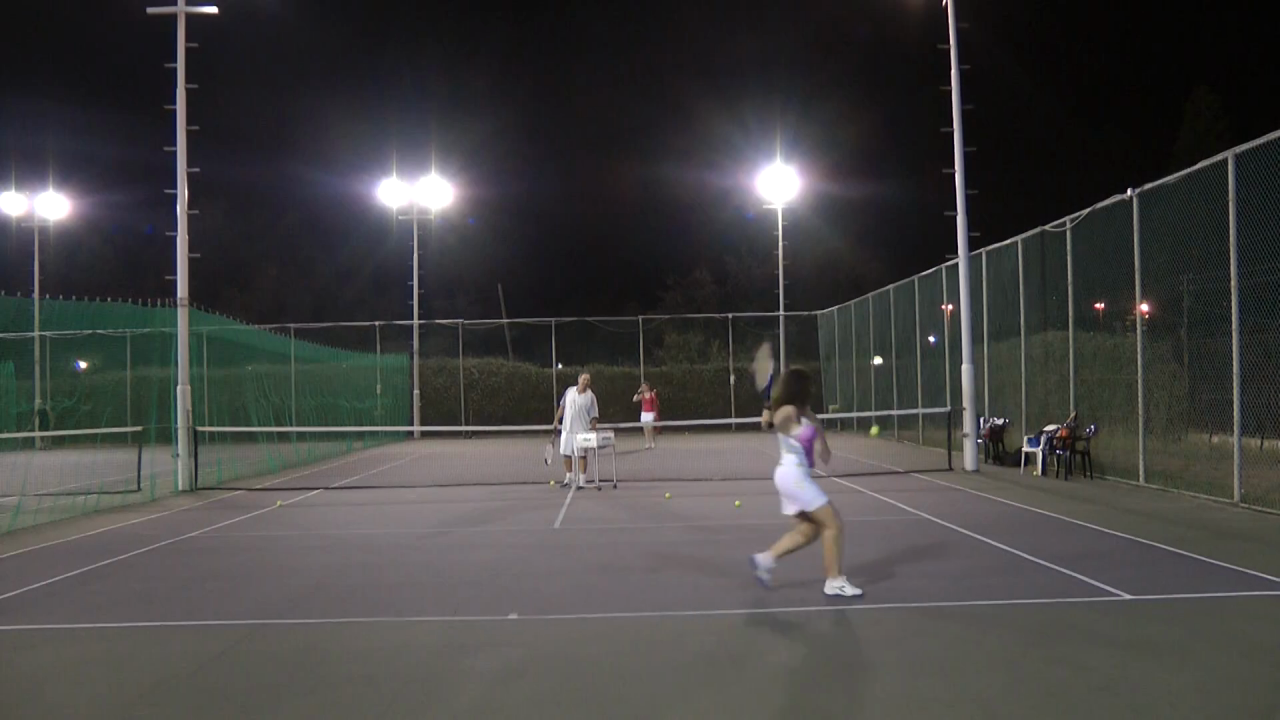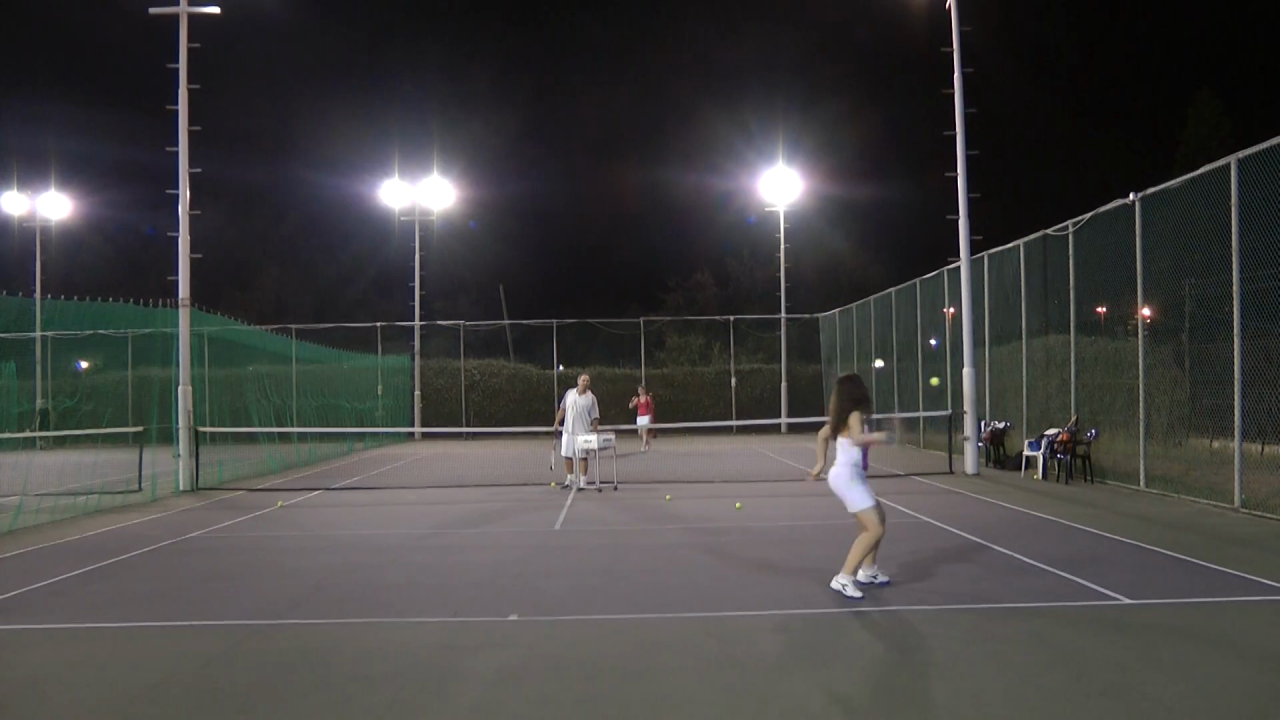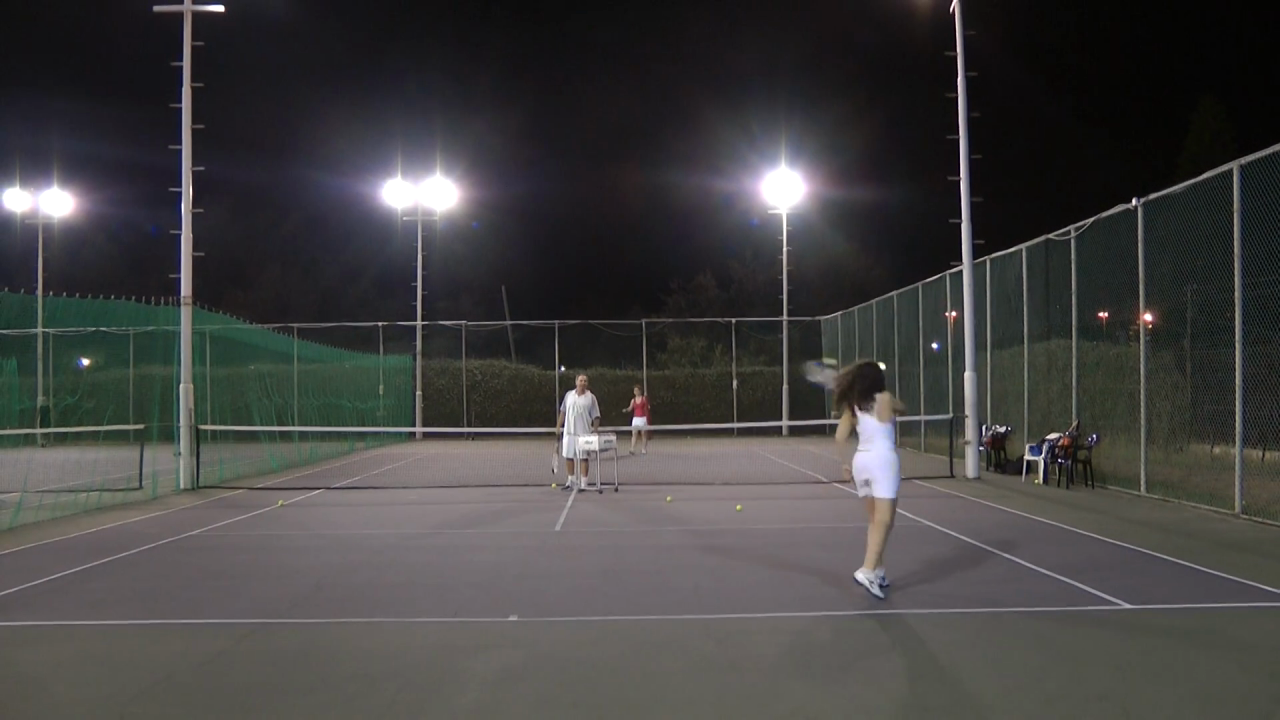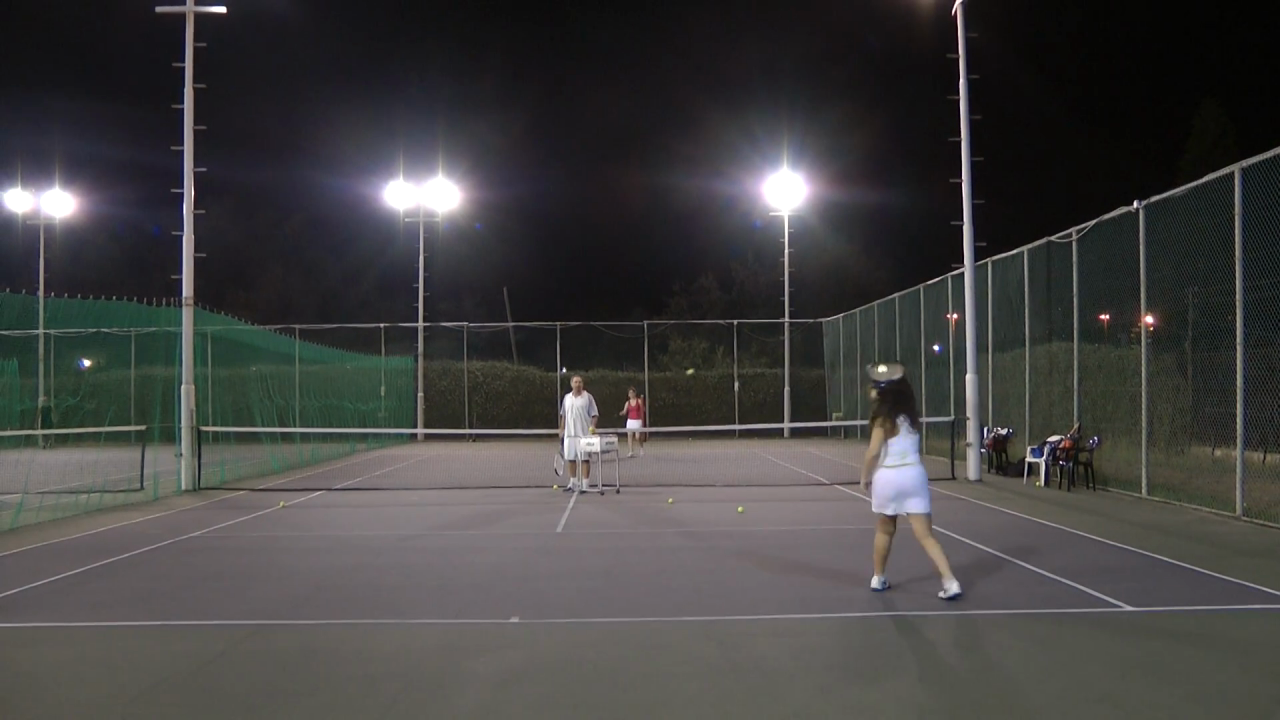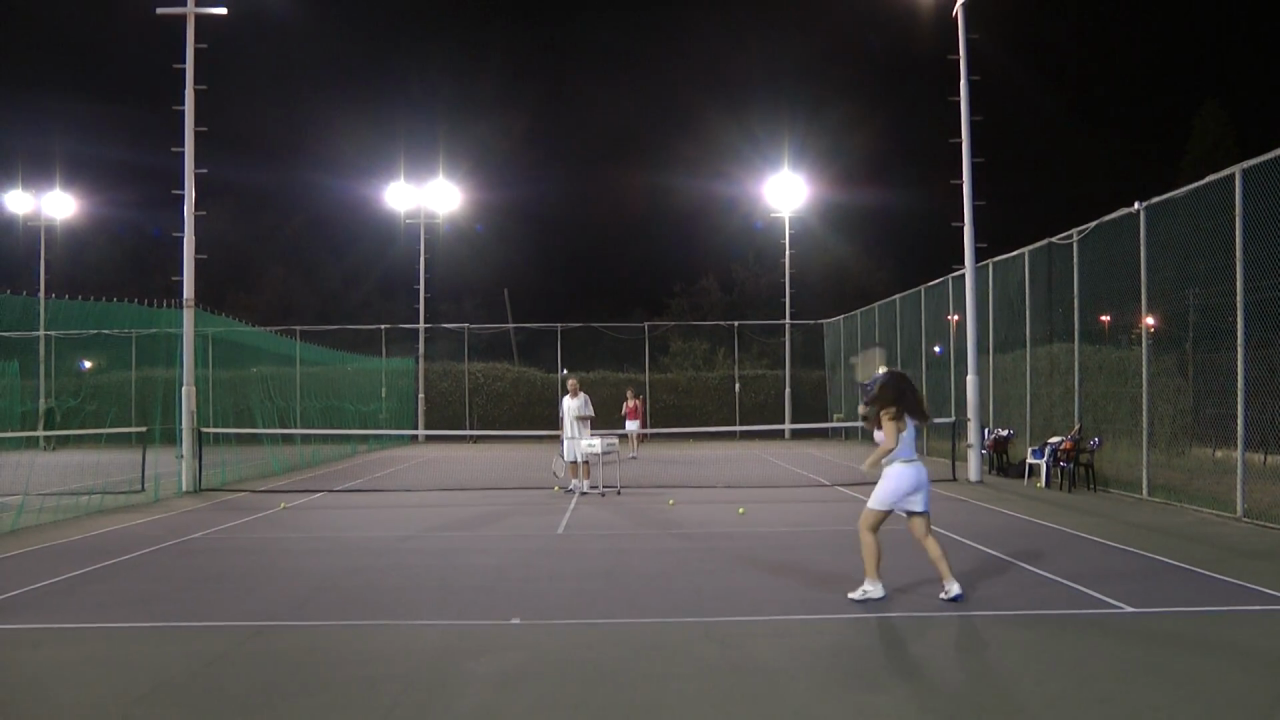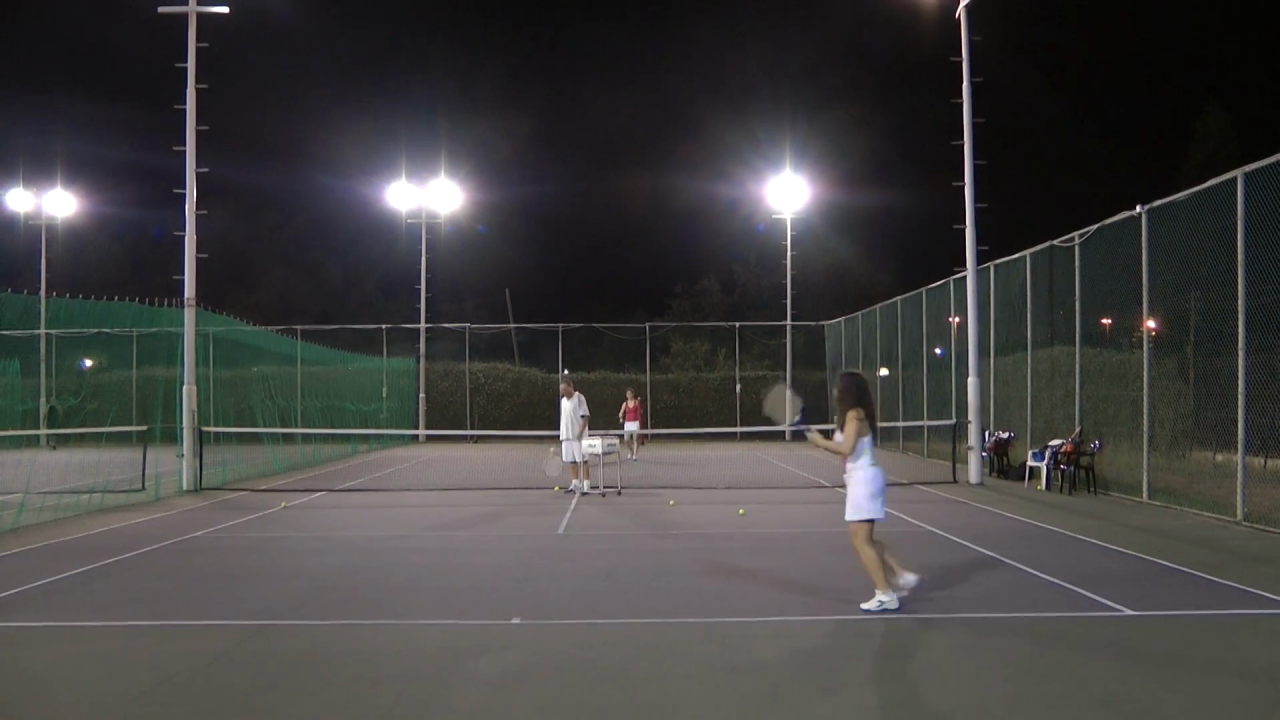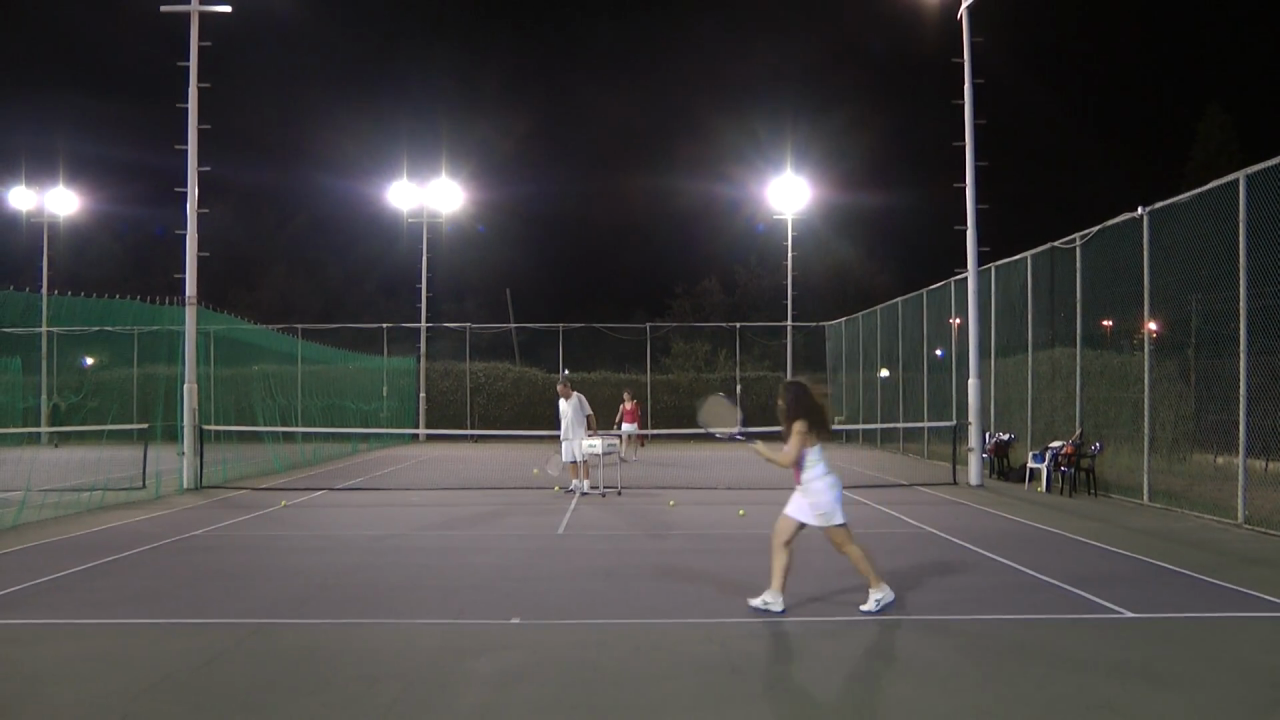
dt=0.3s
person 1, frame 1
left shoulder: (803, 411)
right shoulder: (789, 411)
left elbow: (815, 425)
right elbow: (775, 422)
left wrist: (823, 445)
right wrist: (771, 421)
left hip: (793, 476)
right hip: (795, 477)
left knee: (806, 532)
right knee: (834, 524)
left ankle: (766, 558)
right ankle: (835, 581)
person 1, frame 2
left shoulder: (842, 416)
right shoulder: (855, 415)
left elbow: (822, 435)
right elbow: (858, 440)
left wrist: (821, 463)
right wrist: (876, 437)
left hip: (851, 477)
right hip: (847, 477)
left knee: (877, 518)
right knee: (875, 530)
left ankle: (868, 570)
right ankle: (843, 578)
person 1, frame 3
left shoulder: (851, 405)
right shoulder: (885, 397)
left elbow: (840, 435)
right elbow: (900, 408)
left wrist: (848, 463)
left hip: (862, 461)
right hip: (883, 460)
left knee: (877, 520)
right knee: (884, 521)
left ankle: (875, 573)
right ankle: (866, 571)
person 1, frame 4
left shoulder: (884, 418)
right shoulder: (911, 415)
left elbow: (873, 452)
left wrist: (865, 475)
right wrist: (879, 398)
left hip: (887, 477)
right hip: (913, 475)
left knee: (884, 531)
right knee: (925, 536)
left ankle: (878, 578)
right ankle: (950, 582)
person 1, frame 5
left shoulder: (889, 412)
right shoulder: (907, 413)
left elbow: (890, 444)
left wrist: (871, 461)
right wrist: (868, 415)
left hip: (898, 475)
right hip: (916, 472)
left knee: (865, 527)
right knee: (924, 535)
left ankle: (872, 585)
right ankle: (951, 585)
person 1, frame 6
left shoulder: (854, 414)
right shoulder: (857, 414)
left elbow: (846, 449)
left wrist: (820, 441)
right wrist: (822, 441)
left hip: (863, 480)
right hip: (866, 479)
left knee: (861, 542)
right knee: (866, 539)
left ankle: (886, 595)
right ankle: (902, 576)
person 1, frame 7
left shoulder: (800, 426)
right shoulder: (801, 425)
left elbow: (789, 460)
left wrist: (764, 451)
right wrist: (773, 455)
left hip: (820, 490)
right hip: (805, 492)
left knee: (844, 545)
right knee: (779, 539)
left ankle: (880, 591)
right ankle: (774, 596)
